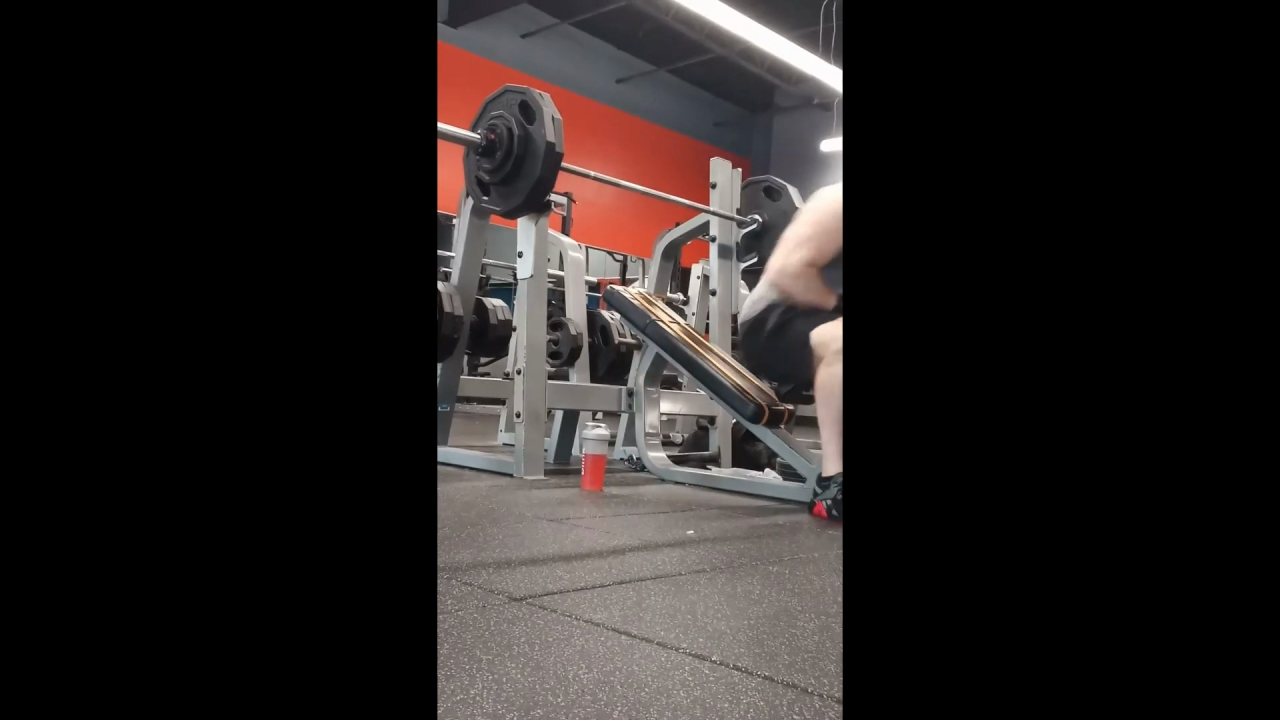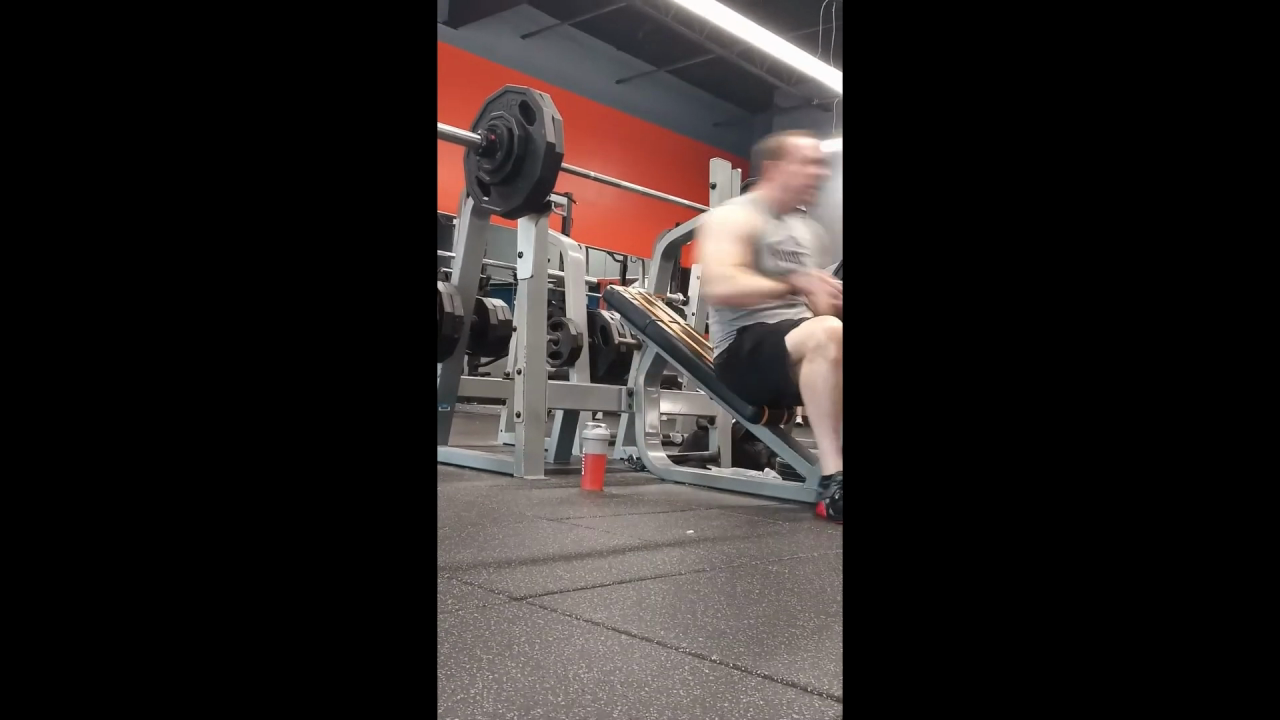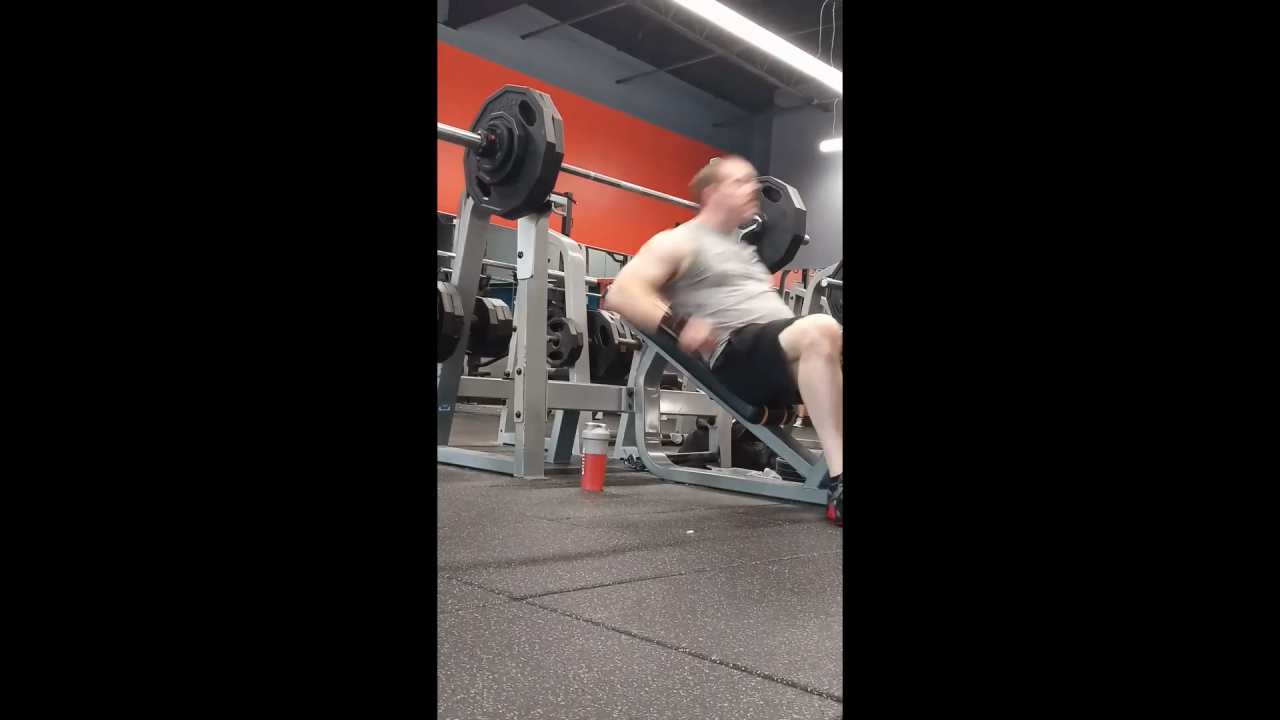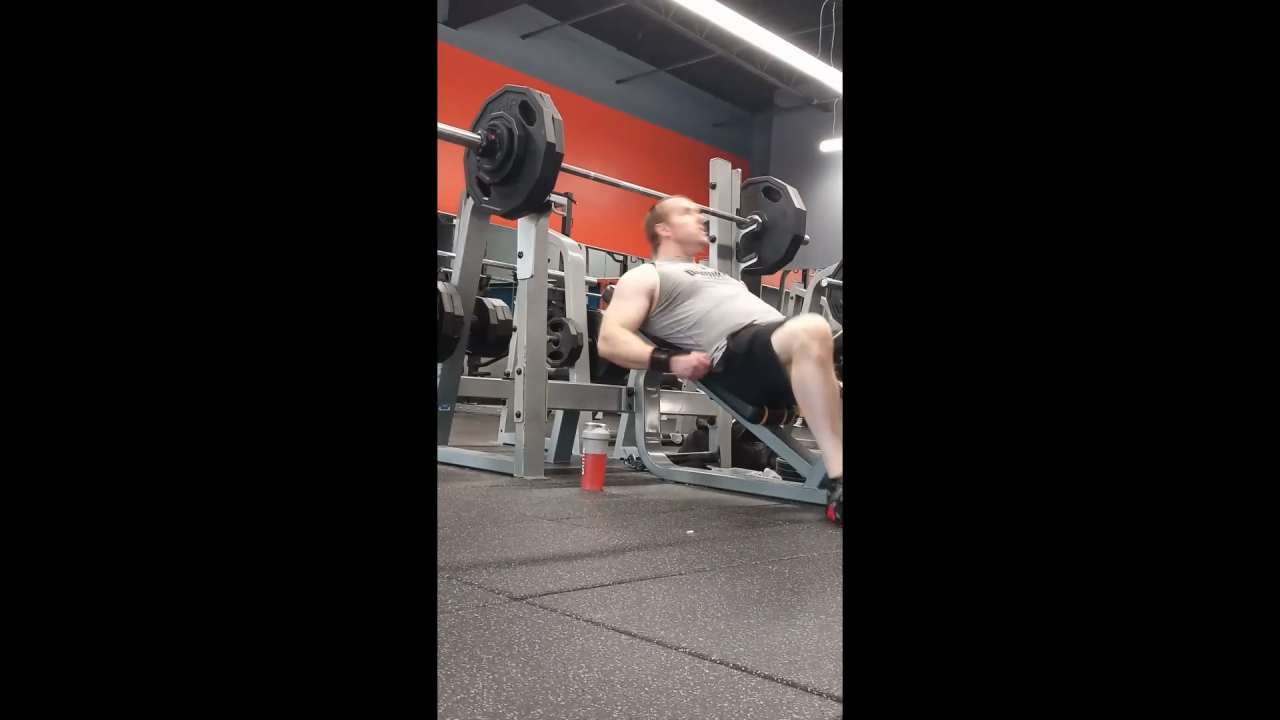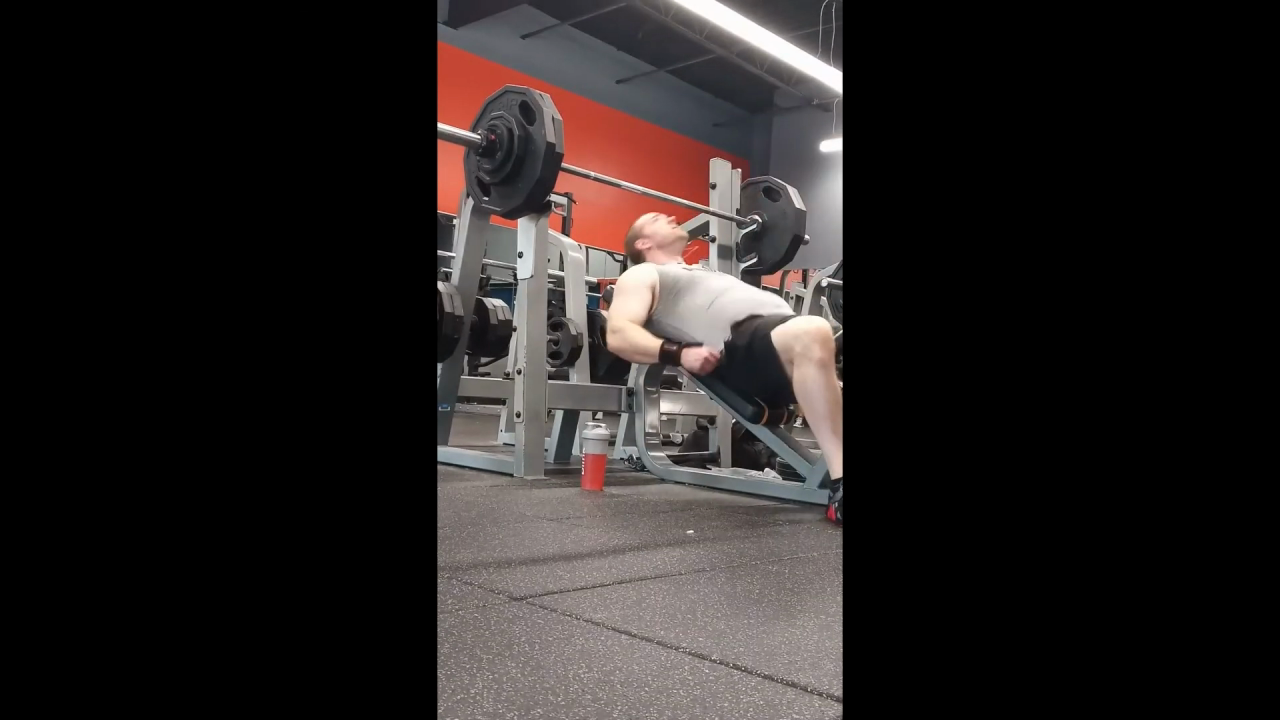
dt=0.3s
person 1, frame 1
right shoulder: (838, 203)
right elbow: (788, 269)
right wrist: (838, 308)
right hip: (774, 321)
right knee: (840, 340)
right ankle: (831, 485)
person 1, frame 2
left shoulder: (808, 229)
right shoulder: (734, 218)
right elbow: (720, 287)
left wrist: (835, 300)
right wrist: (797, 287)
left hip: (802, 338)
right hip: (747, 347)
right knee: (827, 334)
right ankle: (834, 484)
person 1, frame 3
left shoulder: (742, 249)
right shoulder: (680, 242)
right elbow: (621, 292)
right wrist: (679, 325)
left hip: (784, 342)
right hip: (739, 351)
right knee: (822, 331)
right ankle: (838, 485)
person 1, frame 4
left shoulder: (710, 272)
right shoulder: (645, 277)
right elbow: (609, 341)
right wrist: (669, 360)
left hip: (784, 343)
right hip: (740, 352)
right knee: (811, 332)
right ankle: (839, 486)
person 1, frame 5
left shoulder: (703, 273)
right shoulder: (644, 275)
right elbow: (618, 335)
right wrist: (679, 353)
left hip: (785, 334)
right hip: (744, 344)
right knee: (812, 333)
right ankle: (840, 486)
